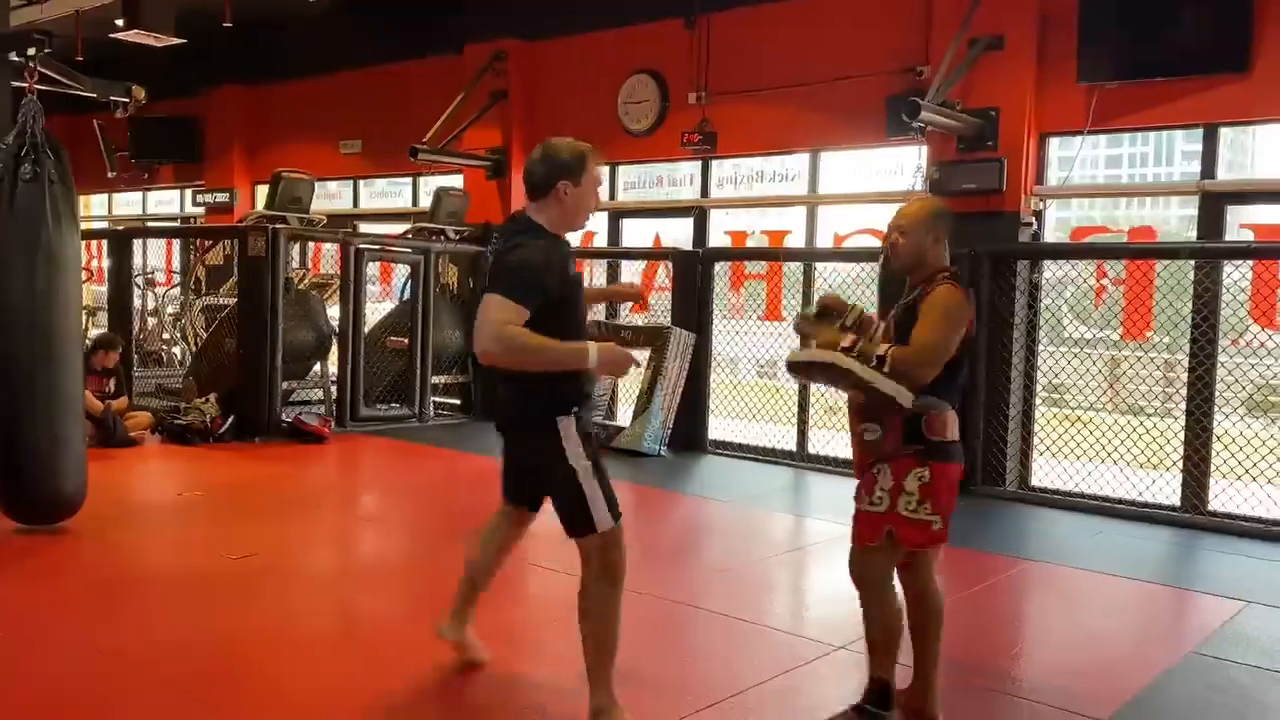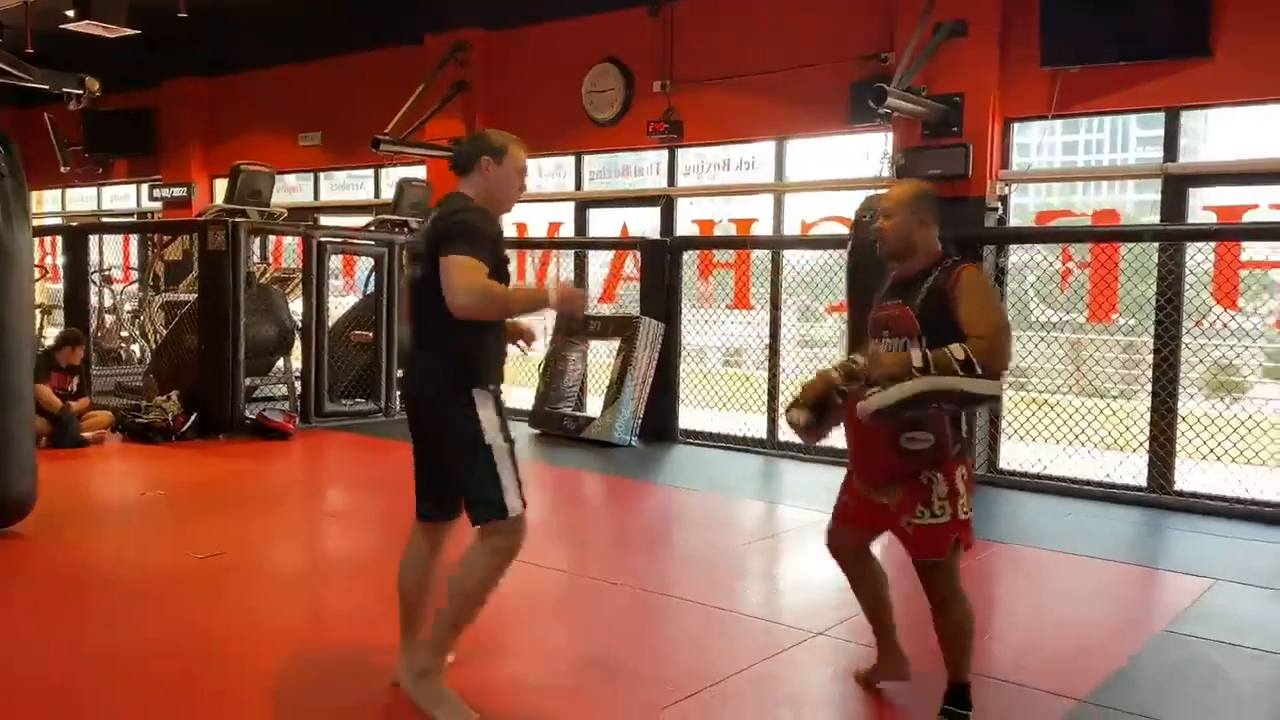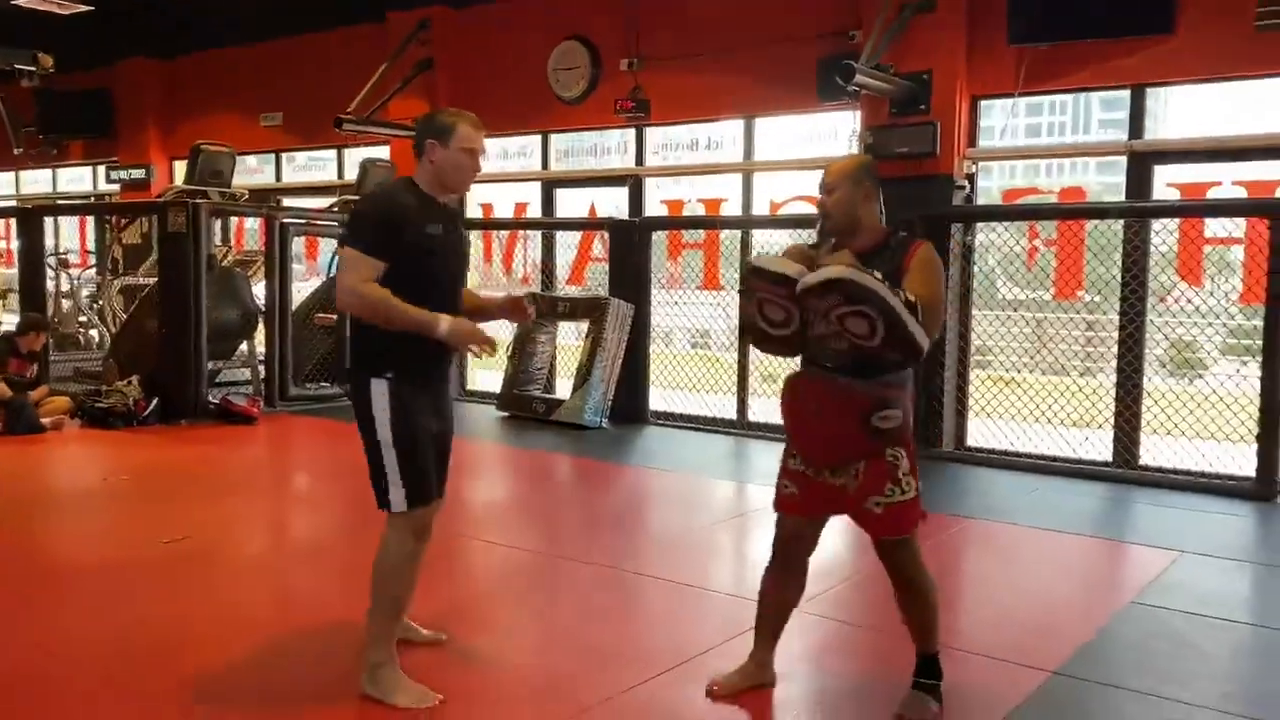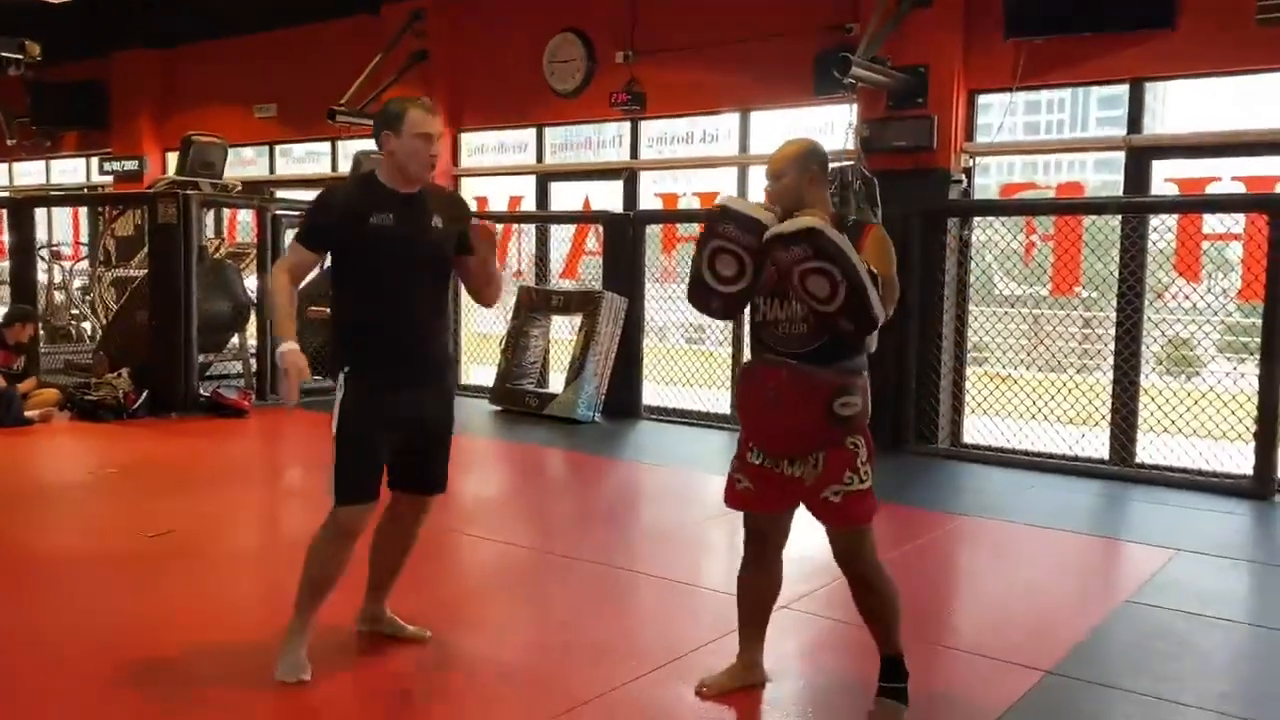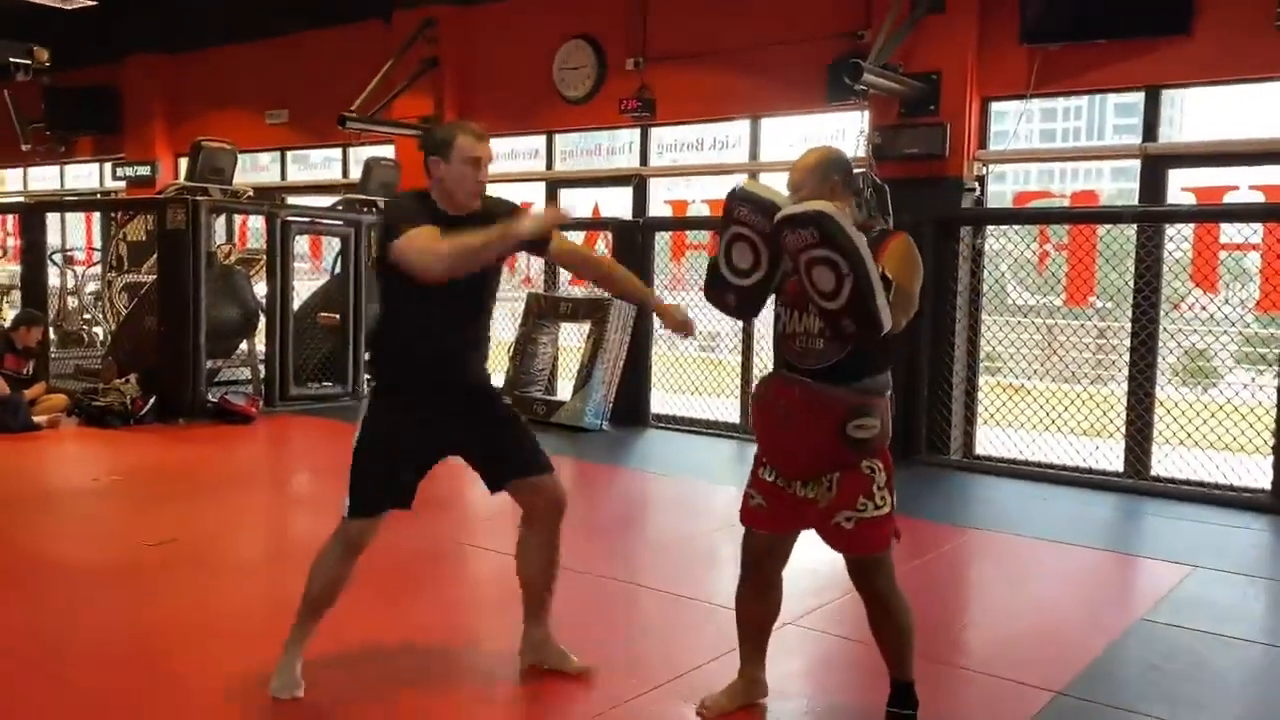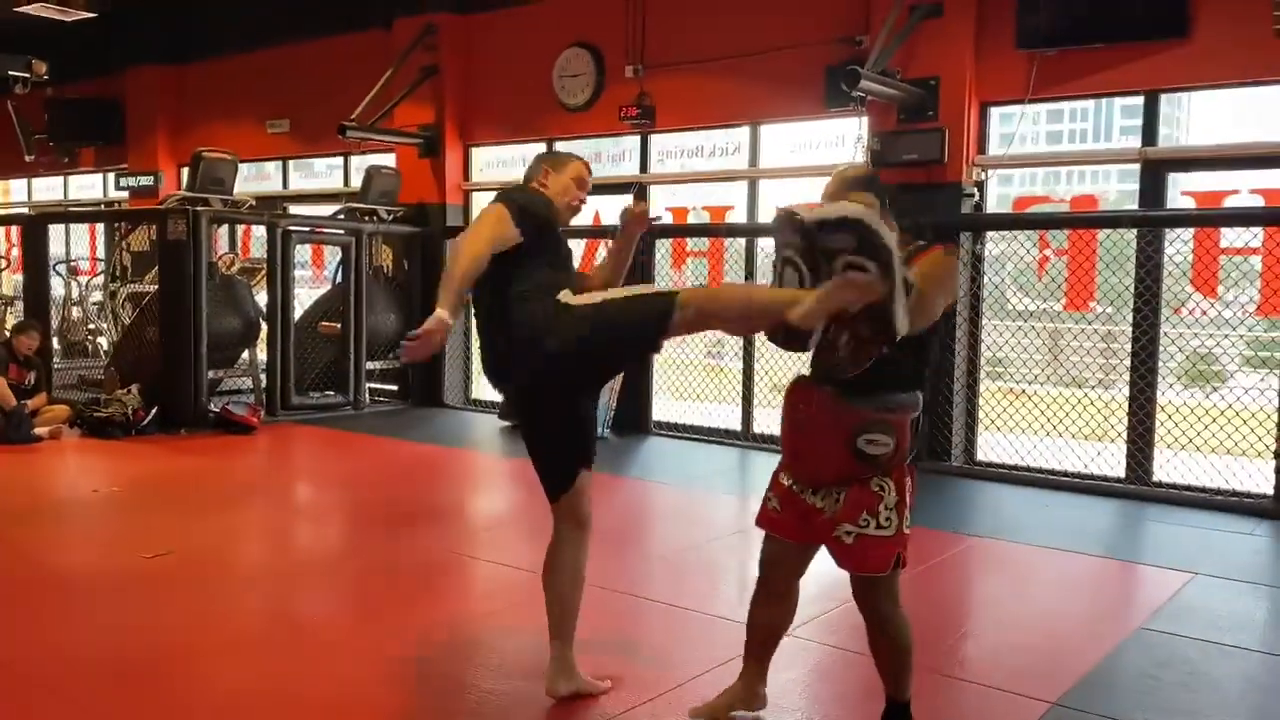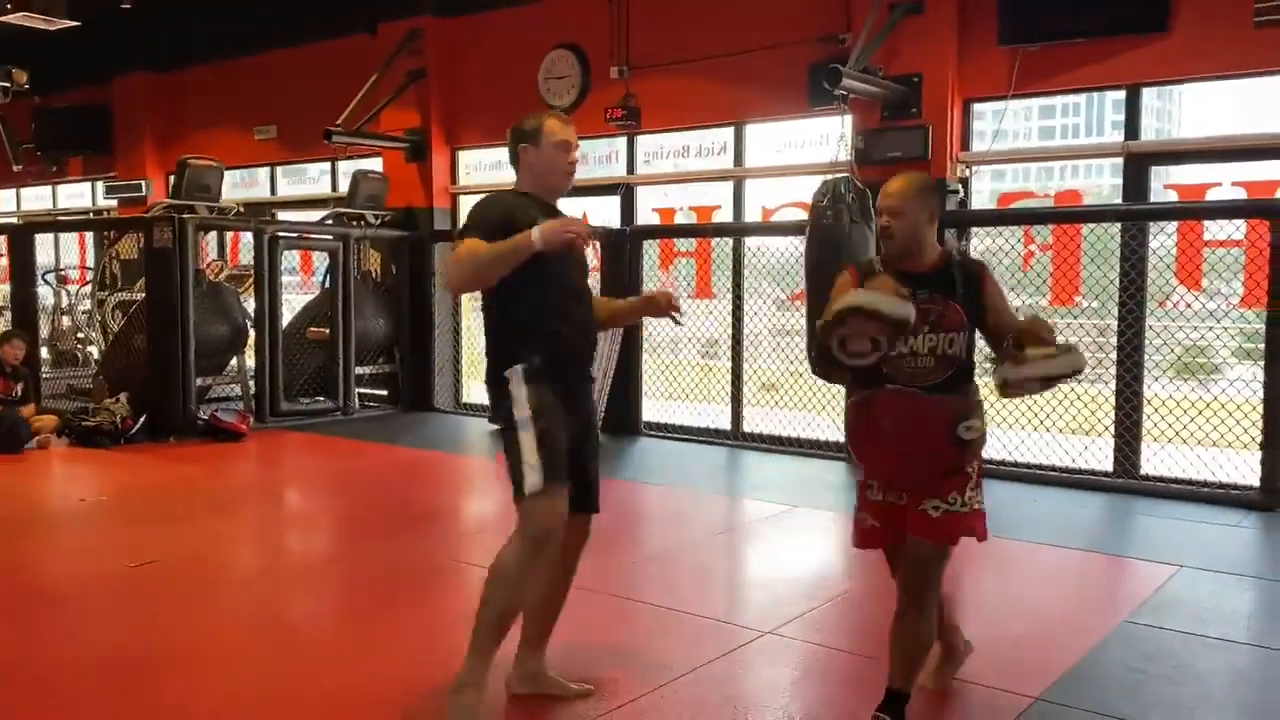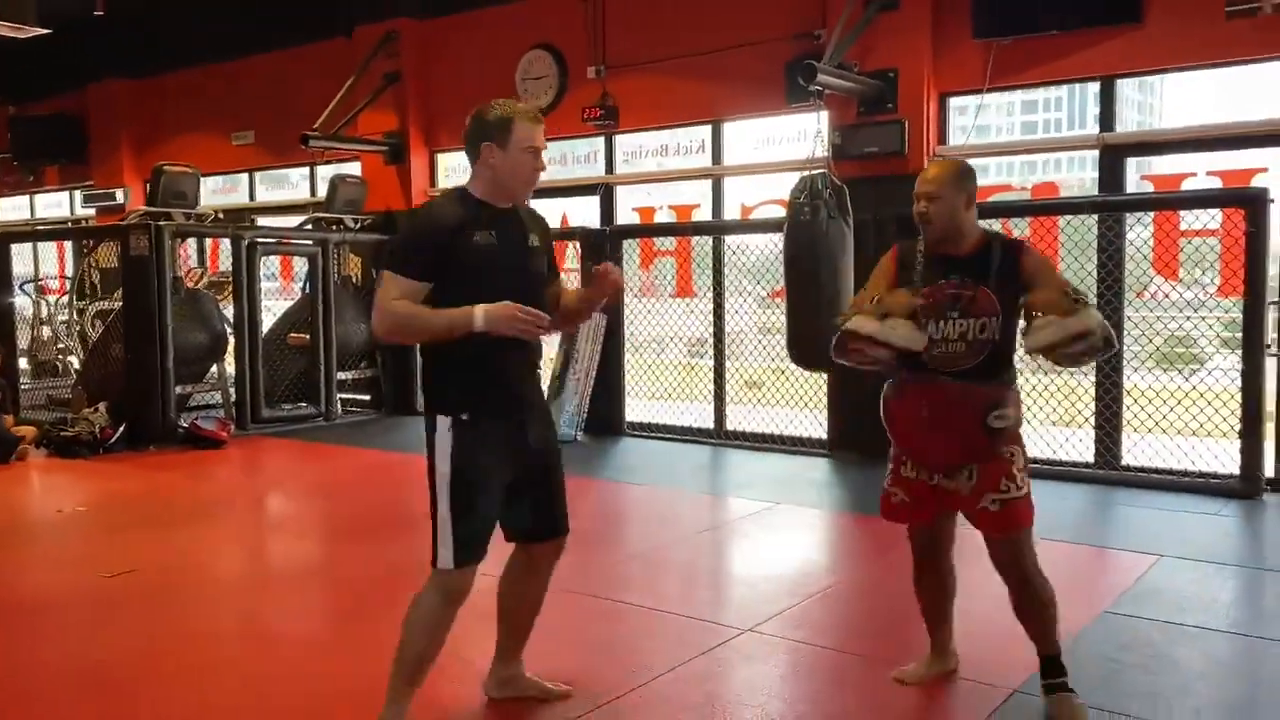
dt=0.4s
person 1, frame 1
left shoulder: (534, 233)
right shoulder: (534, 254)
right elbow: (492, 341)
left wrist: (602, 295)
right wrist: (590, 356)
left hip: (529, 403)
right hip: (548, 412)
left knee: (513, 512)
right knee: (605, 552)
left ankle: (458, 623)
person 1, frame 2
left shoulder: (441, 220)
right shoulder: (472, 220)
right elbow: (466, 299)
left wrist: (500, 325)
right wrist: (543, 297)
left hip: (426, 389)
right hip: (460, 393)
left knee: (431, 524)
right knee: (503, 531)
left ankle: (414, 654)
right ankle: (425, 671)
person 1, frame 3
left shoulder: (448, 215)
right shoulder: (386, 207)
right elbow: (351, 294)
left wrist: (494, 307)
right wrist: (442, 325)
left hip: (428, 380)
right hip: (388, 382)
left knee: (423, 508)
right knee: (411, 517)
left ankle: (390, 617)
right ankle: (379, 666)
person 1, frame 4
left shoulder: (447, 206)
right shoulder: (342, 202)
left elbow: (486, 295)
right elbow: (283, 275)
left wrist: (487, 256)
right wrist: (289, 347)
left hip: (432, 380)
right hip: (366, 382)
left knee: (413, 504)
right knee: (349, 516)
left ankle: (374, 609)
right ankle: (295, 635)
person 1, frame 5
left shoulder: (497, 215)
right shoulder: (405, 215)
left elbow: (579, 258)
right elbow: (436, 262)
left wrist: (655, 304)
right wrist: (523, 230)
left hip: (470, 391)
right hip: (404, 398)
left knee: (547, 498)
right knee: (357, 531)
left ankle: (537, 639)
right ankle: (295, 648)
person 1, frame 6
left shoulder: (547, 238)
right shoulder: (522, 205)
left elbow: (596, 292)
right elbow: (474, 243)
left wrist: (626, 238)
right wrist: (445, 312)
left hip: (529, 375)
right hip: (554, 334)
left knee: (574, 519)
right knee: (700, 302)
left ankle: (562, 669)
right ankle: (806, 304)
person 1, frame 7
left shoulder: (562, 224)
right shoulder: (501, 210)
right elbow: (458, 275)
left wrist: (641, 306)
right wrist: (533, 241)
left hip: (571, 383)
right hip: (529, 377)
left knee: (573, 527)
right knee: (541, 522)
left ankle: (529, 666)
person 1, frame 8
left shoulder: (532, 225)
right shoulder: (435, 223)
left elbow: (554, 311)
right elbow: (385, 320)
left wrist: (593, 294)
right wrist: (479, 316)
left hip: (528, 414)
right hip: (464, 421)
left knee: (543, 545)
right knee: (455, 576)
person 2, frame 1
left shoulder: (945, 297)
right shoulder: (921, 292)
left elbow: (917, 366)
right elbow: (895, 350)
right wrist: (859, 328)
left hip: (913, 455)
right hip: (910, 452)
left knee: (870, 570)
right knee: (913, 572)
person 2, frame 2
left shoulder: (963, 280)
right shoulder: (891, 283)
left elbow: (993, 355)
left wrist: (912, 363)
left hip: (930, 456)
right hip: (882, 449)
left knee: (939, 579)
right knee: (845, 543)
right ankle: (890, 655)
person 2, frame 3
left shoulder: (913, 255)
right shoulder: (822, 255)
left elbow: (922, 330)
right elbow: (778, 337)
left wrist: (862, 279)
right wrist: (780, 283)
left hip: (876, 433)
right hip: (814, 426)
left knee: (900, 556)
right knee: (788, 546)
right ankle: (760, 662)
person 2, frame 4
left shoulder: (863, 237)
right shoulder: (765, 240)
left elbow: (877, 309)
right elbow: (711, 298)
left wrist: (827, 243)
right wrist: (733, 241)
left hip: (833, 418)
right hip: (770, 414)
left knee: (855, 554)
right knee: (760, 541)
left ankle: (893, 677)
right ankle: (749, 661)
person 2, frame 5
left shoulder: (890, 245)
right shoulder: (793, 245)
left elbow: (887, 317)
left wrist: (844, 241)
left hip: (851, 437)
right hip: (786, 428)
left knee: (873, 576)
right knee: (759, 559)
person 2, frame 6
left shoulder: (932, 261)
left elbow: (900, 317)
left hip: (871, 458)
right hip: (814, 444)
left knee: (875, 595)
right knee: (775, 568)
person 2, frame 7
left shoulder: (972, 278)
right shoulder: (858, 279)
left elbow: (1010, 346)
left wrist: (1034, 338)
right wrist: (864, 307)
left hip: (949, 450)
right hip: (883, 448)
left knee: (919, 579)
right knee: (909, 574)
right ankle: (952, 642)
person 2, frame 8
left shoulder: (1015, 259)
right shoulder: (900, 261)
left elbow: (1080, 318)
right elbow: (849, 335)
left wrist: (1060, 309)
right wrist: (882, 313)
left hip: (987, 436)
right hip: (918, 432)
left knee: (1016, 563)
right knee: (928, 552)
right ankle: (941, 653)
